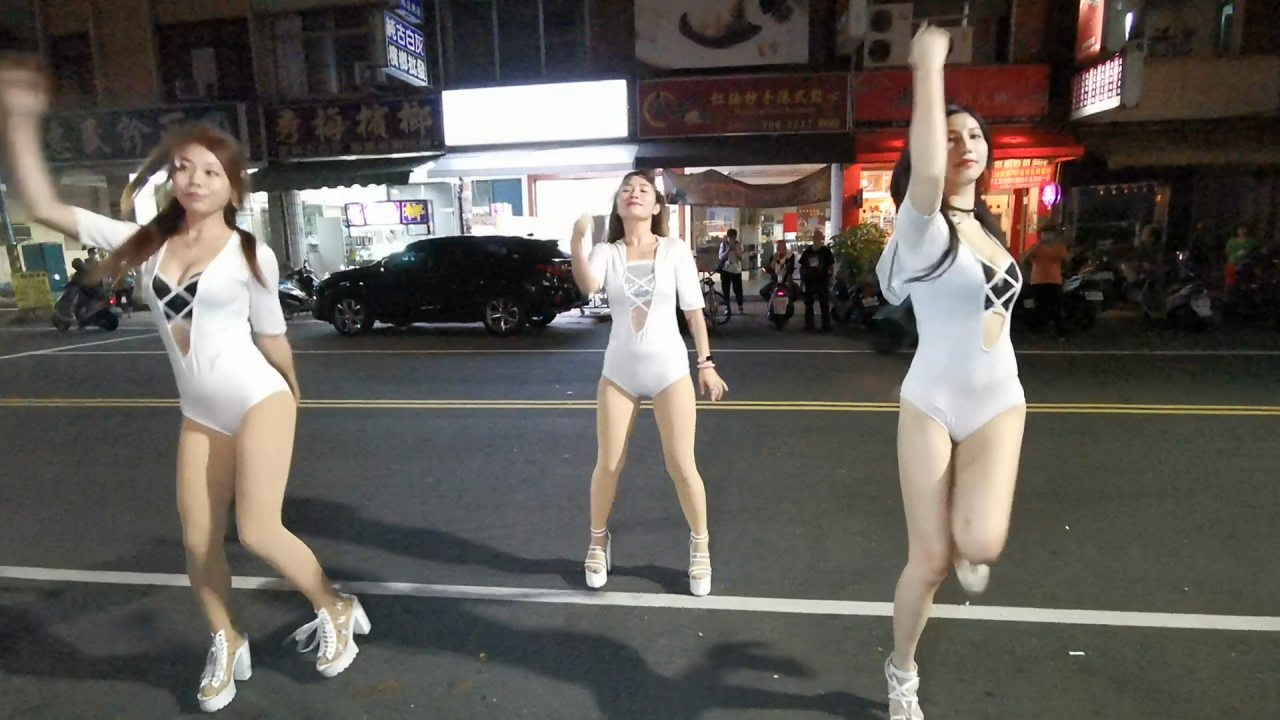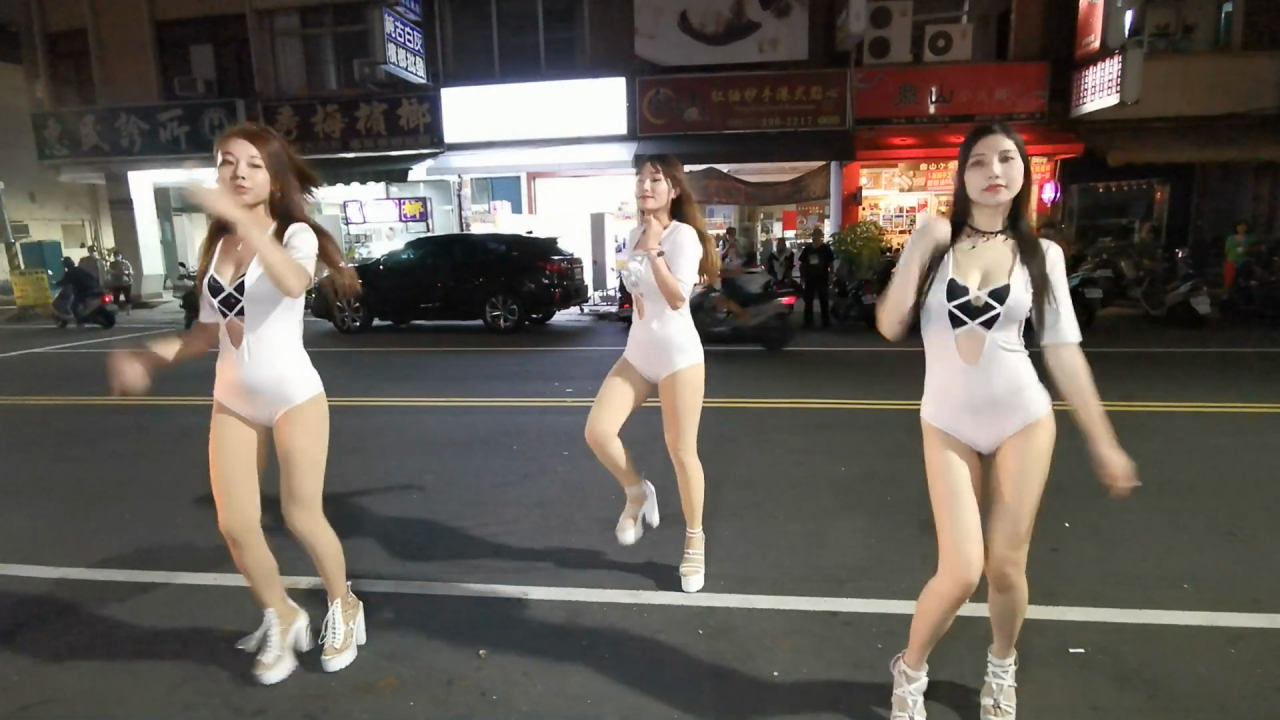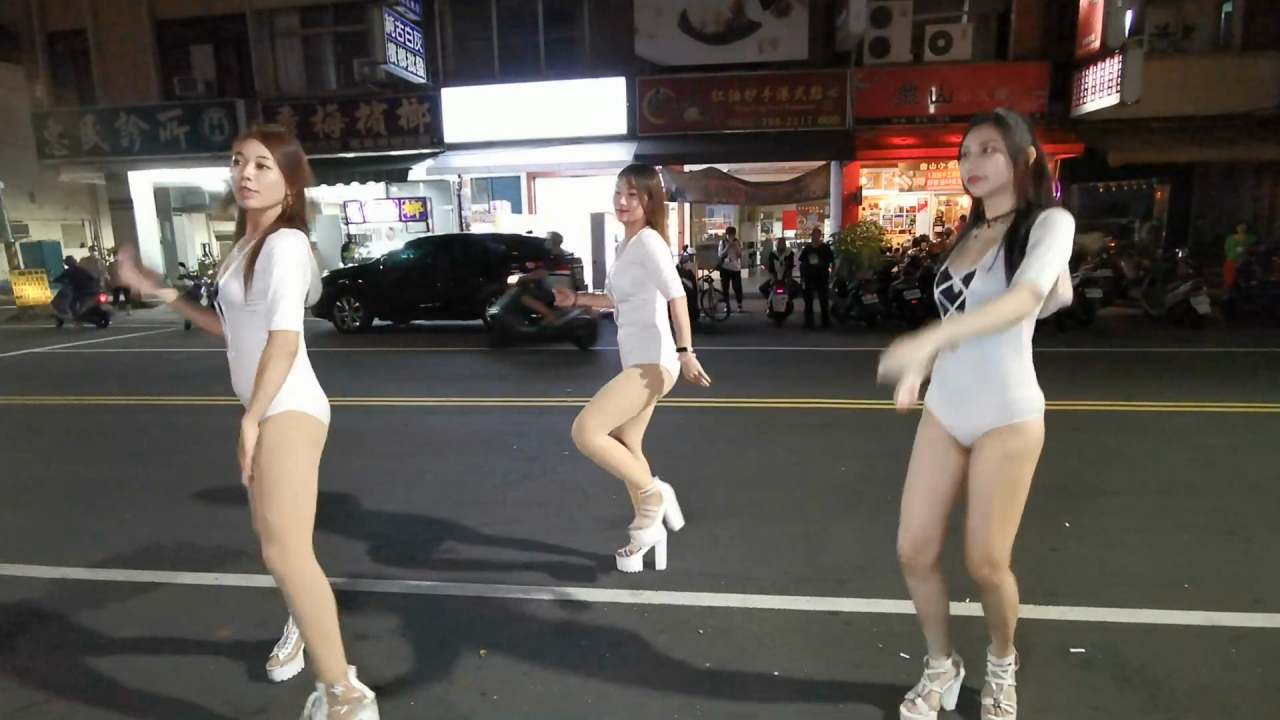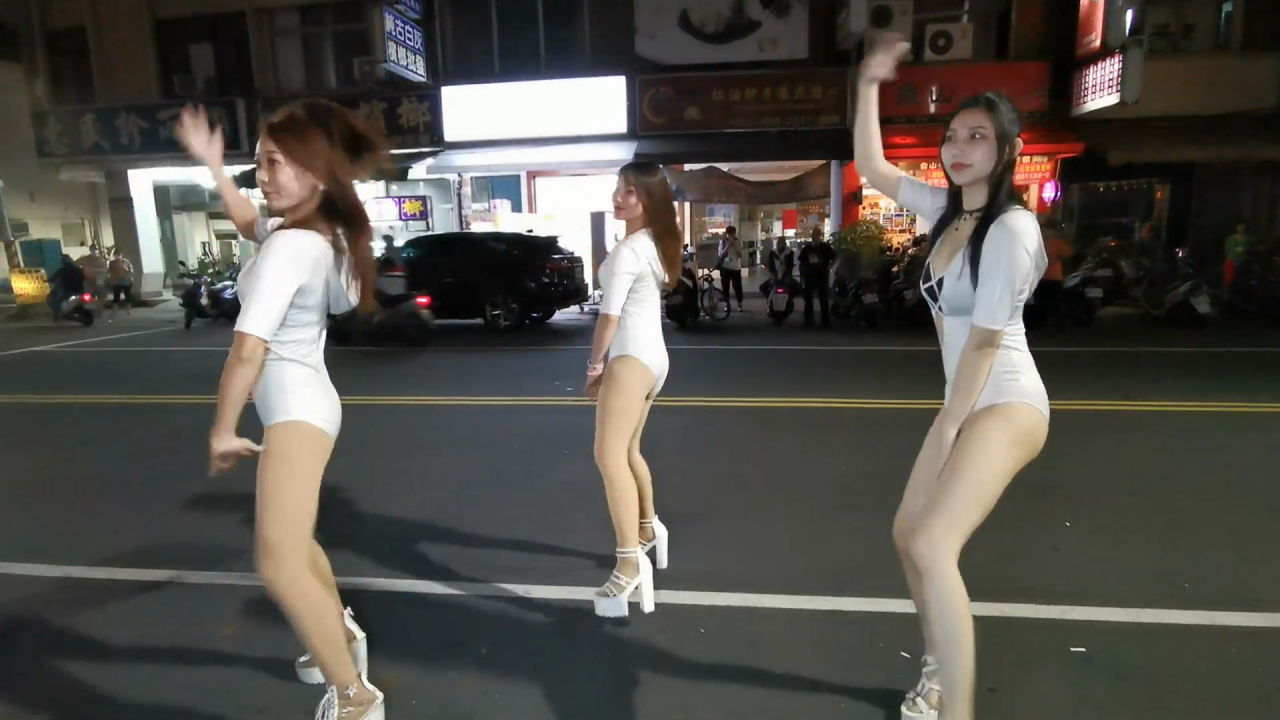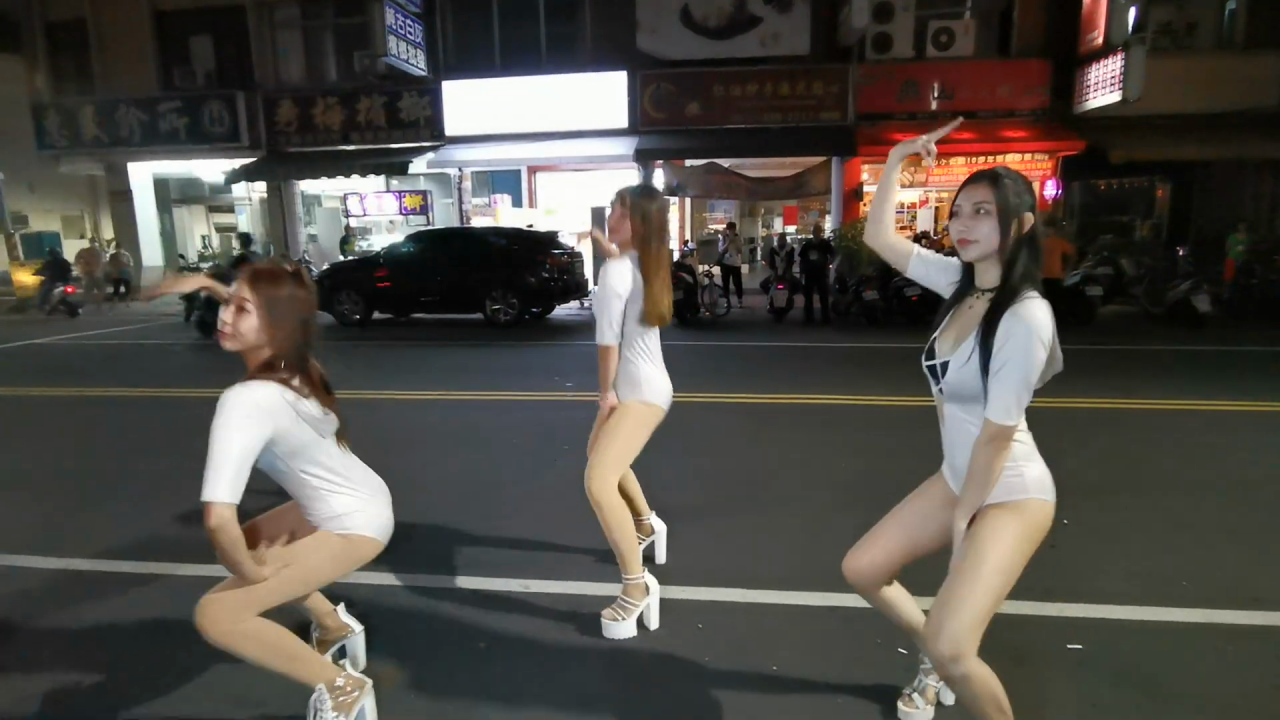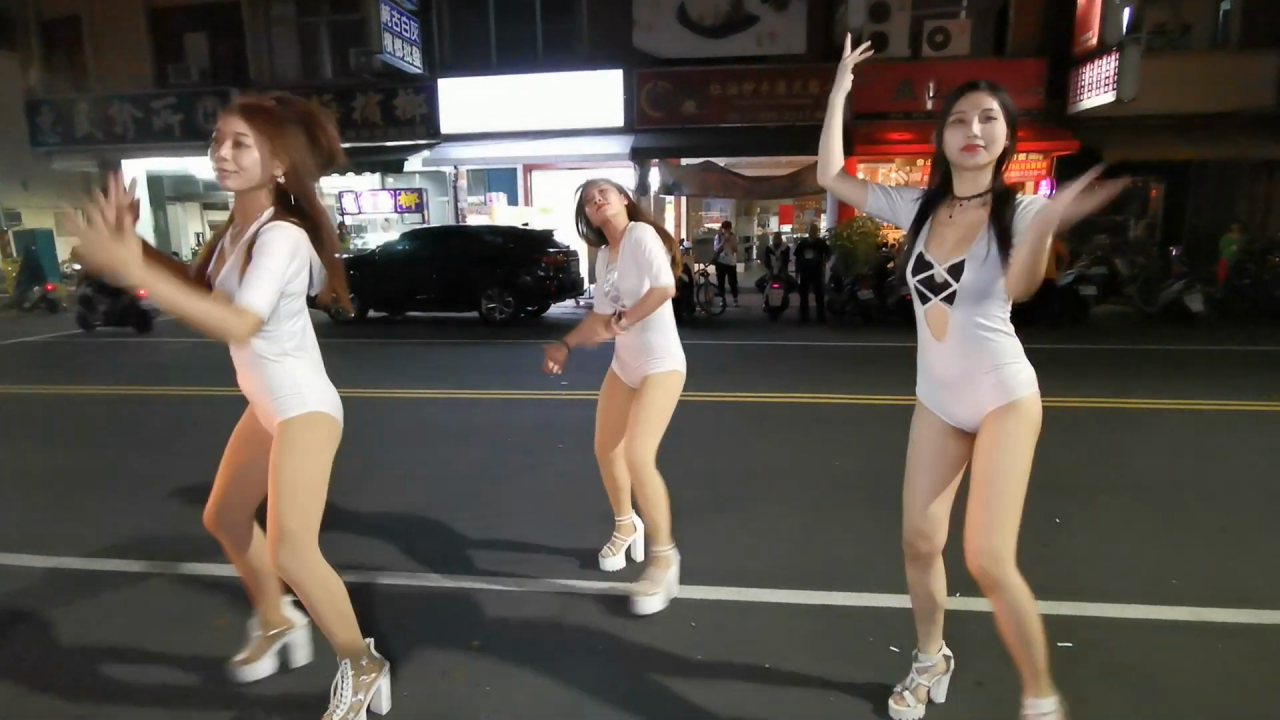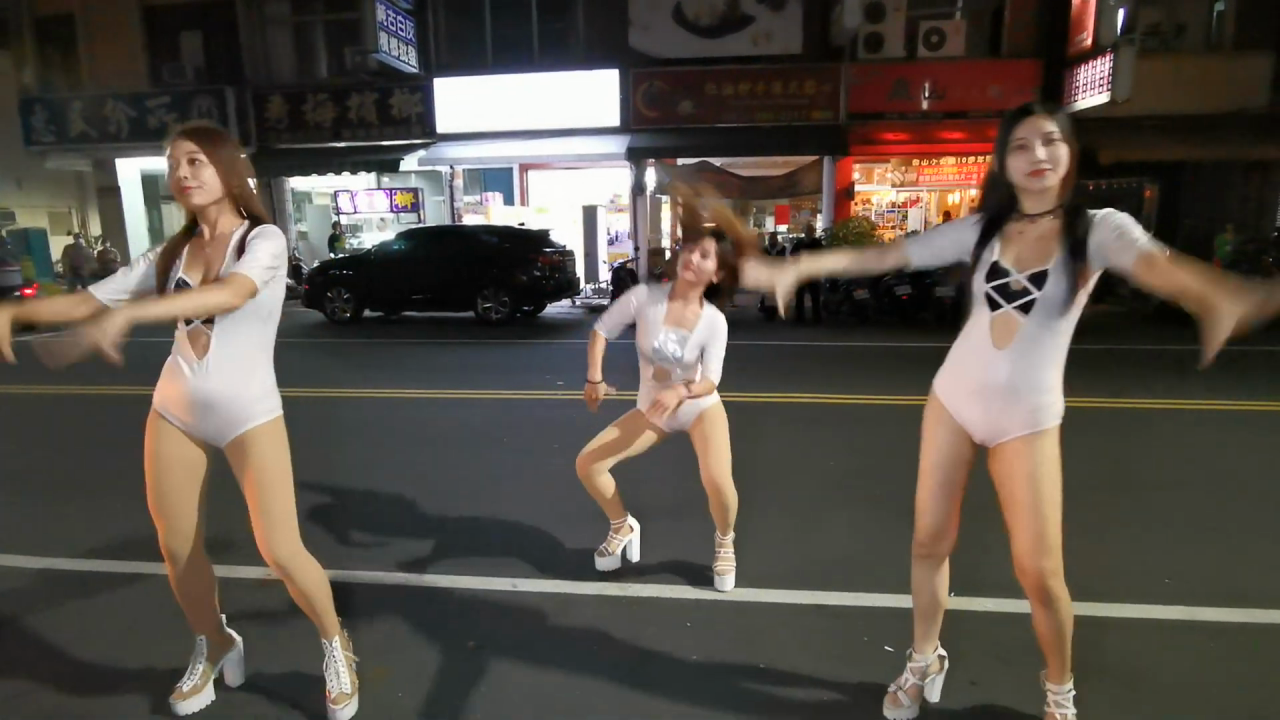
dt=0.5s
person 1, frame 1
left shoulder: (987, 227)
right shoulder: (922, 223)
right elbow: (926, 169)
right wrist: (928, 64)
left hip: (999, 408)
right hip: (930, 409)
left knee: (980, 545)
right knee: (930, 561)
left ankle: (963, 540)
person 1, frame 2
left shoulder: (1041, 256)
right shoulder: (932, 248)
left elbow: (1064, 353)
right elbow: (891, 322)
left wrist: (1104, 444)
right wrist: (924, 249)
left hip: (1022, 421)
right hip: (945, 425)
left knee: (1005, 566)
right knee: (963, 570)
left ankle: (1001, 666)
right ankle: (911, 670)
person 1, frame 3
left shoulder: (1050, 225)
right shoulder: (968, 234)
left elbow: (1023, 300)
left wrist: (928, 339)
right wrist: (914, 373)
left hip: (1008, 419)
right hip: (945, 412)
left knee: (986, 563)
right knee: (913, 552)
left ankle: (1002, 665)
right ankle: (942, 668)
person 1, frame 4
left shoulder: (1010, 227)
right shoulder: (949, 208)
left elbow: (987, 338)
right elbow: (871, 167)
left wrist: (948, 425)
right wrist: (869, 84)
left hip: (1008, 407)
right hip: (966, 405)
left knee: (932, 547)
right knee: (908, 534)
right ankle: (941, 665)
person 1, frame 5
left shoulder: (1024, 315)
right shoulder: (961, 280)
left elbow: (999, 431)
right elbow: (881, 241)
left wrist: (965, 515)
right wrist: (895, 160)
left hip: (1012, 497)
right hip: (958, 482)
left knee: (951, 646)
right knee: (861, 569)
right ankle: (935, 664)
person 1, frame 6
left shoulder: (1024, 209)
right shoulder: (919, 205)
left elbow: (1020, 281)
right elbow: (830, 179)
left wrist: (1047, 219)
right wrist: (841, 92)
left hip: (1003, 399)
right hip: (936, 402)
left knee: (987, 562)
right knee: (919, 541)
right ankle: (930, 659)
person 1, frame 7
left shoulder: (1099, 229)
right shoulder: (981, 229)
left elbow: (1157, 266)
right elbow: (888, 255)
left wrist: (1226, 296)
right wrist: (796, 266)
left hip: (1029, 422)
right hip: (953, 401)
left knee: (1039, 573)
right knee: (930, 542)
right ankle: (924, 661)
person 2, frame 1
left shoulder: (250, 253)
right shoulder: (147, 242)
left elbow: (272, 339)
left wrist: (294, 389)
left hip: (261, 399)
right hip: (202, 416)
left knee: (258, 533)
right knee: (199, 543)
left ankle: (335, 609)
right ankle: (227, 644)
person 2, frame 2
left shoulder: (294, 235)
right shoulder: (213, 249)
left elbow: (292, 281)
right elbow: (206, 332)
left wrist: (245, 218)
right wrist: (146, 360)
left hip: (293, 398)
right hip: (231, 402)
left knee: (303, 519)
right knee: (237, 525)
left ankle: (343, 607)
right ankle: (280, 616)
person 2, frame 3
left shoulder: (287, 243)
right shoulder: (247, 247)
left elbow: (285, 341)
right elbow: (232, 328)
left wrist: (250, 418)
right wrist: (162, 292)
left hip: (291, 409)
right hip: (265, 409)
left knee: (285, 553)
right knee: (278, 542)
right ankle: (304, 625)
person 2, frame 4
left shoulder: (290, 245)
right shoulder: (319, 229)
left elbow: (248, 346)
right elbow: (250, 219)
left wrist: (220, 431)
right wrist: (210, 158)
left hip: (297, 414)
right hip: (303, 408)
left knee: (277, 565)
right knee: (287, 538)
right ankle: (340, 635)
person 2, frame 5
left shoulder: (246, 401)
right shoulder: (289, 367)
left elbow: (219, 515)
right elbow: (277, 310)
left wrist: (247, 568)
right wrist: (208, 284)
left hip: (355, 525)
right hip: (353, 504)
left knee: (216, 615)
right knee: (239, 552)
right ankle: (337, 628)
person 2, frame 6
left shoulder: (282, 233)
right shoulder: (236, 229)
left elbow: (239, 324)
right elbow: (203, 292)
left wrist: (136, 270)
right wrist: (126, 239)
left hip: (305, 408)
right hip: (266, 406)
left knee: (291, 553)
right knee: (224, 520)
left ankle: (361, 669)
right ankle: (277, 621)
person 2, frame 7
left shoulder: (263, 239)
right shoulder: (170, 254)
left elbow: (235, 294)
right elbow: (90, 301)
left wrist: (126, 315)
left hip: (251, 417)
right hip: (175, 413)
left knee: (281, 549)
right knee: (178, 549)
left ankle: (334, 645)
right ankle: (216, 648)
person 3, frame 1
left shoulder: (675, 250)
right shoulder: (607, 253)
left elbow: (693, 309)
right elbow: (587, 285)
left wrist: (706, 362)
right wrist: (578, 241)
left hip: (670, 368)
right hip: (619, 370)
left knee: (682, 466)
right knee: (608, 465)
left ankle: (699, 545)
right ankle: (599, 541)
person 3, frame 2
left shoulder: (683, 235)
right shoulder: (638, 234)
left elbow: (678, 297)
left wrist: (654, 254)
left hip: (678, 356)
right hip: (636, 352)
left knee: (682, 455)
right knee: (596, 433)
left ankle: (694, 541)
right ankle: (637, 492)
person 3, frame 3
left shoulder: (649, 242)
right shoulder: (629, 244)
left elbow: (676, 295)
left wrist: (685, 350)
right wrist: (577, 300)
left hip: (651, 363)
right hip: (637, 361)
left knee: (585, 432)
right knee: (625, 444)
left ankle: (654, 493)
right ankle: (647, 529)
person 3, frame 4
left shoulder: (627, 249)
right shoulder: (652, 243)
left elbow: (609, 313)
left wrist: (594, 363)
left hip: (632, 356)
right hip: (649, 357)
left knee: (609, 455)
right knee: (626, 450)
left ankle: (630, 564)
right ankle: (647, 528)
person 3, frame 5
left shoulder: (615, 272)
right shoulder: (642, 262)
left elbow: (608, 341)
left wrist: (606, 394)
right wrist: (604, 269)
left hip: (642, 392)
right hip: (635, 385)
left knee: (598, 484)
right knee: (599, 452)
left ankle: (637, 587)
right ankle: (646, 525)
person 3, frame 6
left shoulder: (642, 234)
right shoulder: (604, 256)
left elbow: (664, 288)
left wrist: (620, 324)
right wrist: (563, 346)
left hip: (661, 365)
right hip: (624, 365)
left knee: (637, 458)
right knee: (606, 451)
left ankle: (664, 558)
right ankle: (626, 525)
person 3, frame 7
left shoulder: (713, 321)
right shoulder: (644, 296)
left elbow: (710, 383)
right elbow: (601, 331)
left wrist: (682, 393)
right wrist: (594, 378)
left hip: (700, 407)
right hip: (651, 409)
left knee: (718, 480)
right knee: (588, 464)
left ankle: (725, 544)
right ankle: (622, 528)
